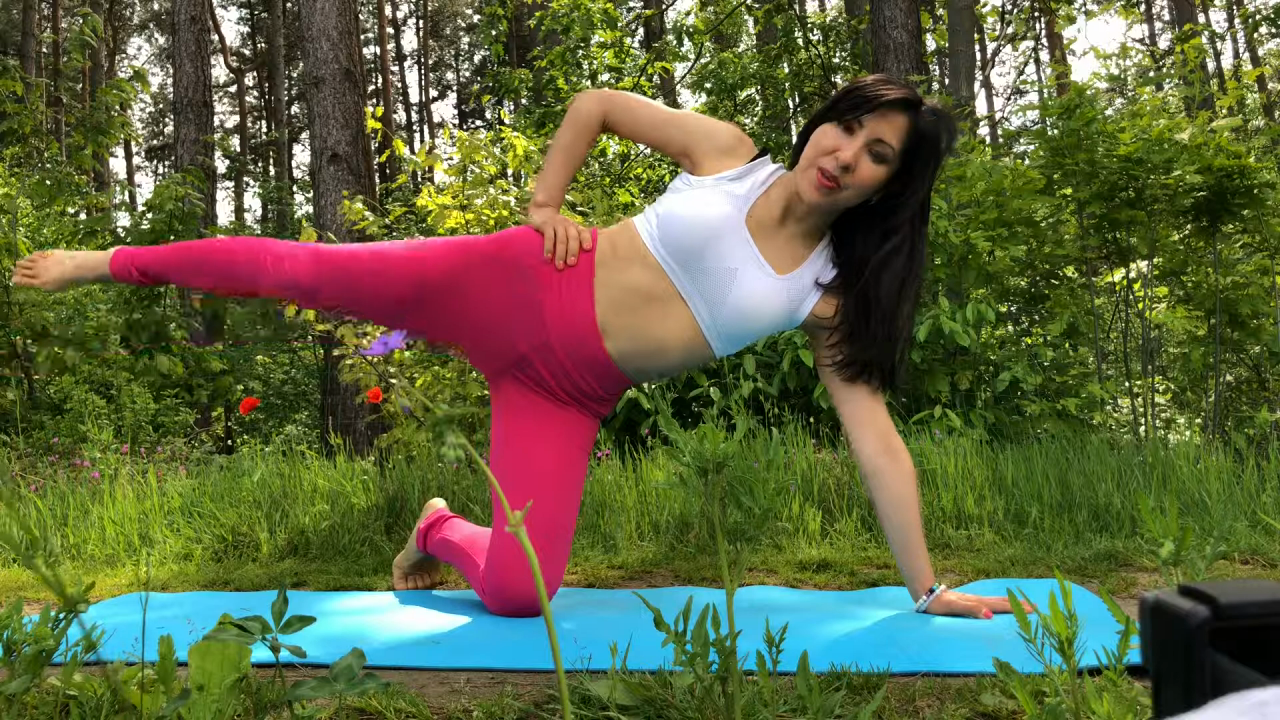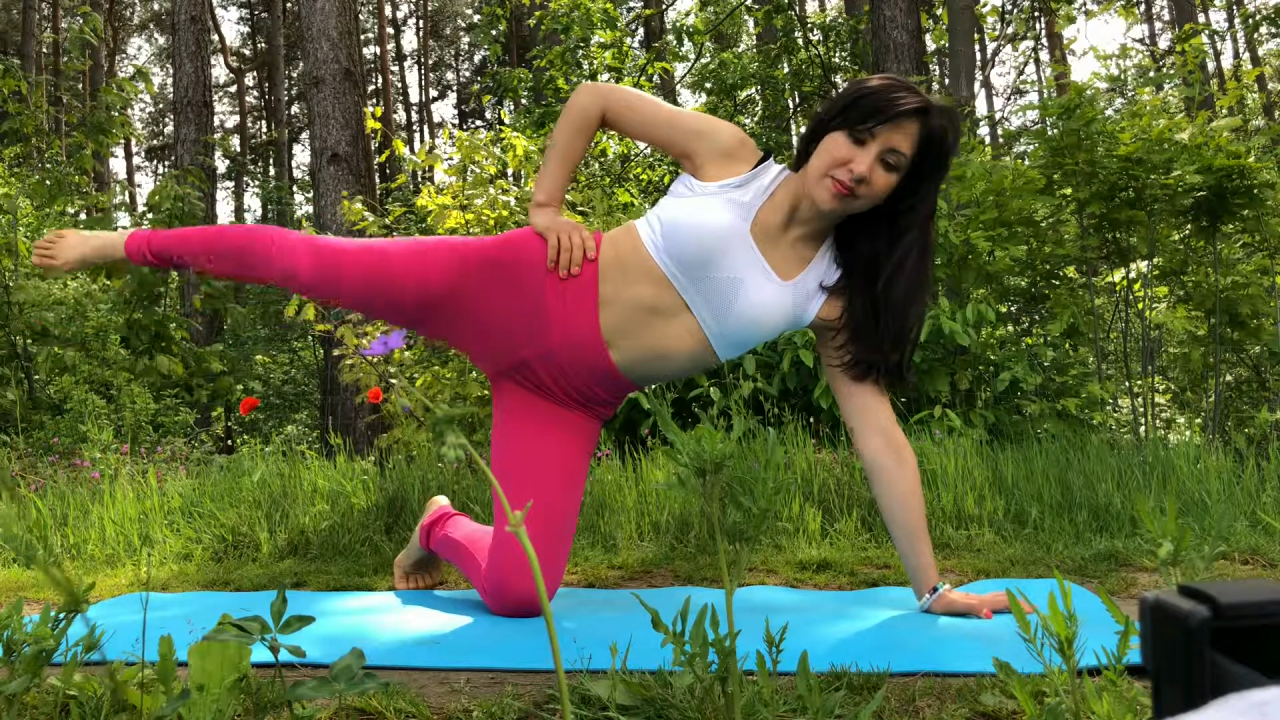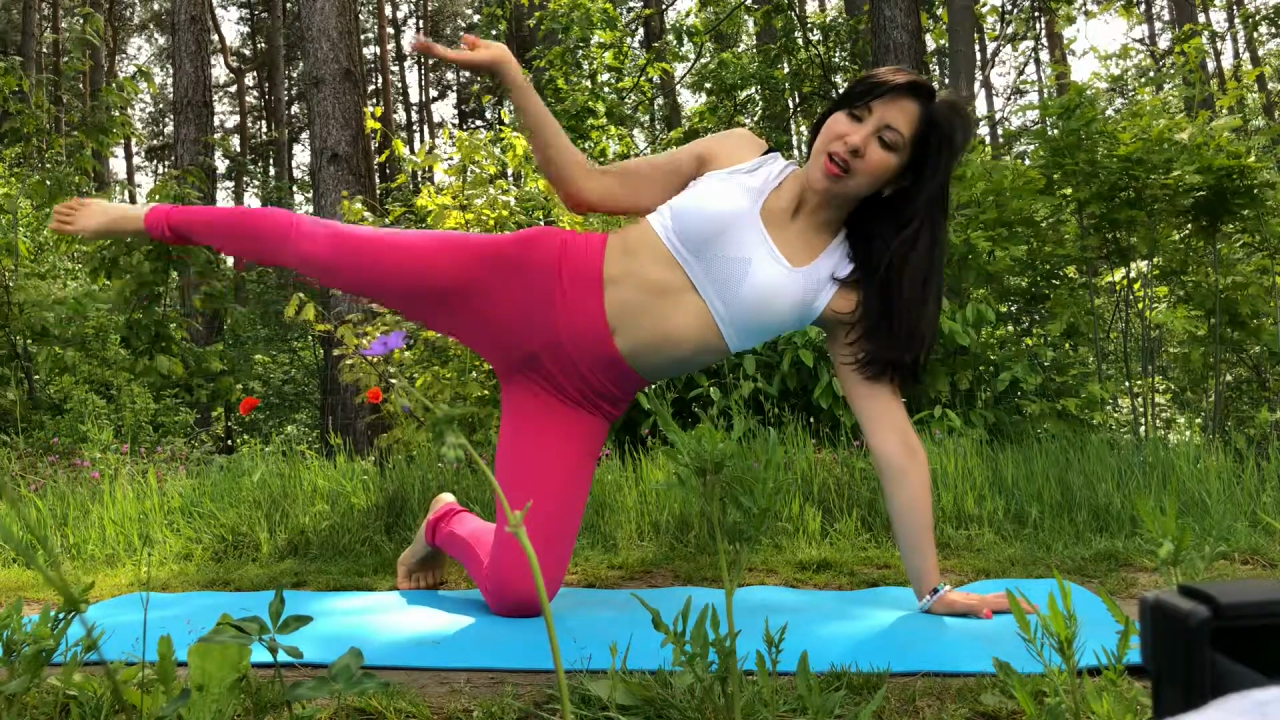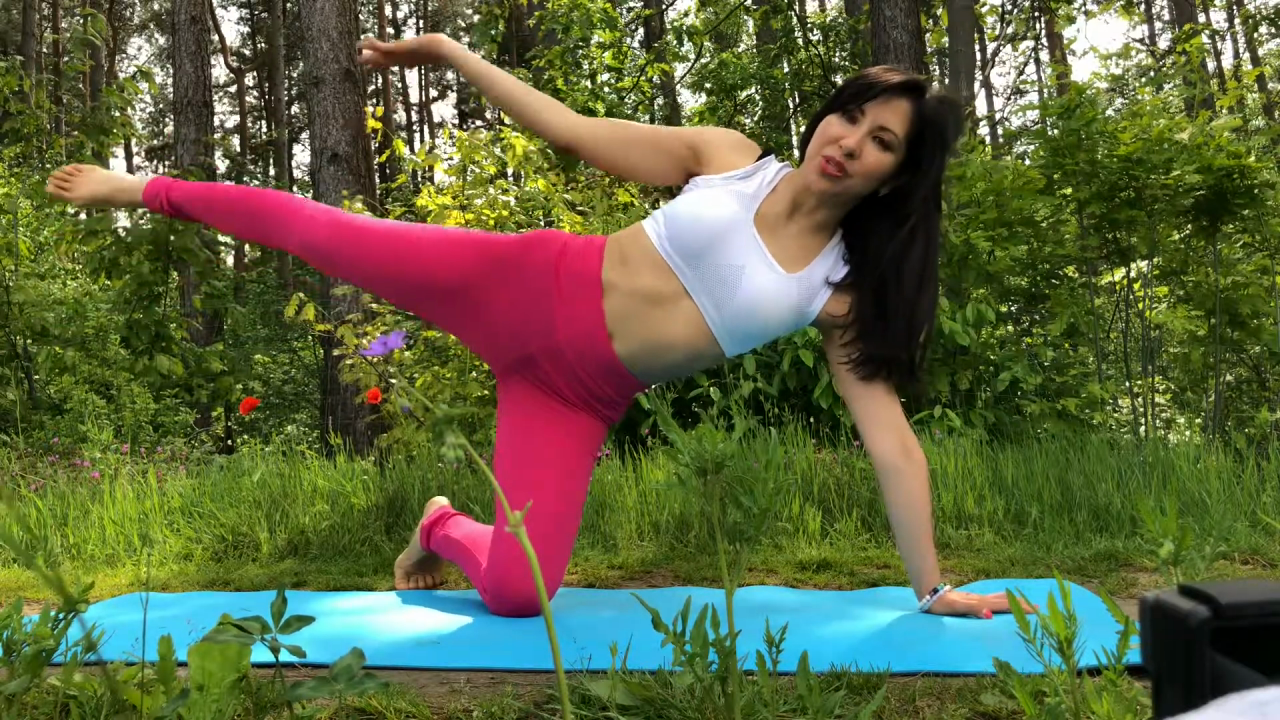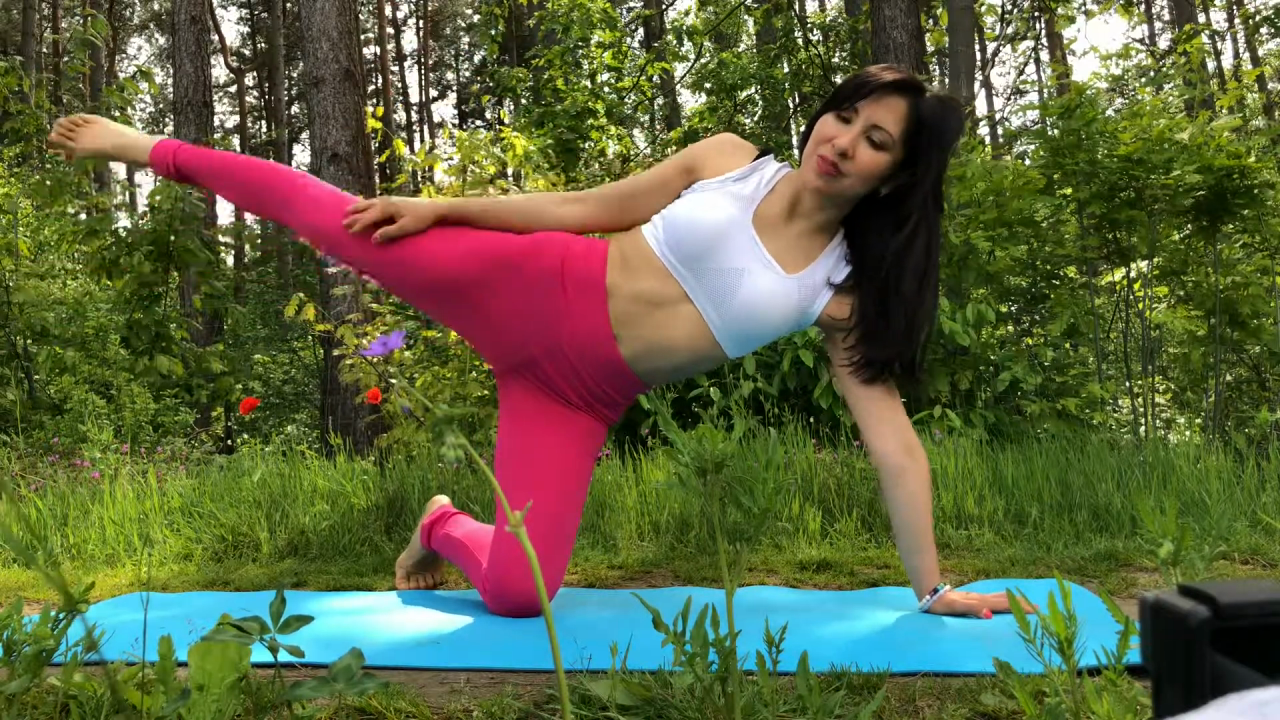
dt=1s
person 1, frame 1
left shoulder: (834, 298)
right shoulder: (726, 149)
left elbow: (877, 438)
right elbow: (595, 102)
left wrist: (927, 585)
right wrist: (545, 202)
left hip: (567, 395)
right hip: (520, 287)
left knee: (517, 592)
right knee: (300, 268)
left ankle: (443, 532)
right ankle: (109, 262)
person 1, frame 2
left shoulder: (838, 300)
right shoulder: (728, 152)
left elbow: (882, 438)
right elbow: (593, 96)
left wrist: (932, 585)
right wrist: (545, 205)
left hip: (570, 399)
right hip: (520, 292)
left knee: (519, 593)
right knee: (308, 262)
left ankle: (445, 530)
right ankle: (124, 244)
person 1, frame 3
left shoulder: (849, 292)
right shoulder: (738, 155)
left elbow: (893, 435)
right elbow: (583, 184)
left wrist: (932, 586)
right wrist: (511, 73)
left hip: (580, 396)
right hip: (536, 288)
left knee: (519, 592)
right knee: (326, 247)
left ankle: (450, 528)
right ankle: (144, 217)
person 1, frame 4
left shoulder: (845, 293)
right shoulder: (727, 155)
left elbow: (890, 435)
right elbow: (573, 130)
left wrist: (933, 586)
right wrist: (452, 51)
left hip: (577, 397)
right hip: (533, 289)
left knee: (518, 592)
right knee: (332, 237)
left ankle: (444, 530)
right ankle: (146, 187)
person 1, frame 5
left shoulder: (845, 295)
right shoulder: (729, 159)
left elbow: (892, 438)
right elbow: (588, 207)
left wrist: (932, 585)
right wrist: (440, 206)
left hip: (579, 396)
right hip: (531, 293)
left knee: (520, 592)
right knee: (334, 220)
left ankle: (446, 529)
right ankle: (152, 152)
